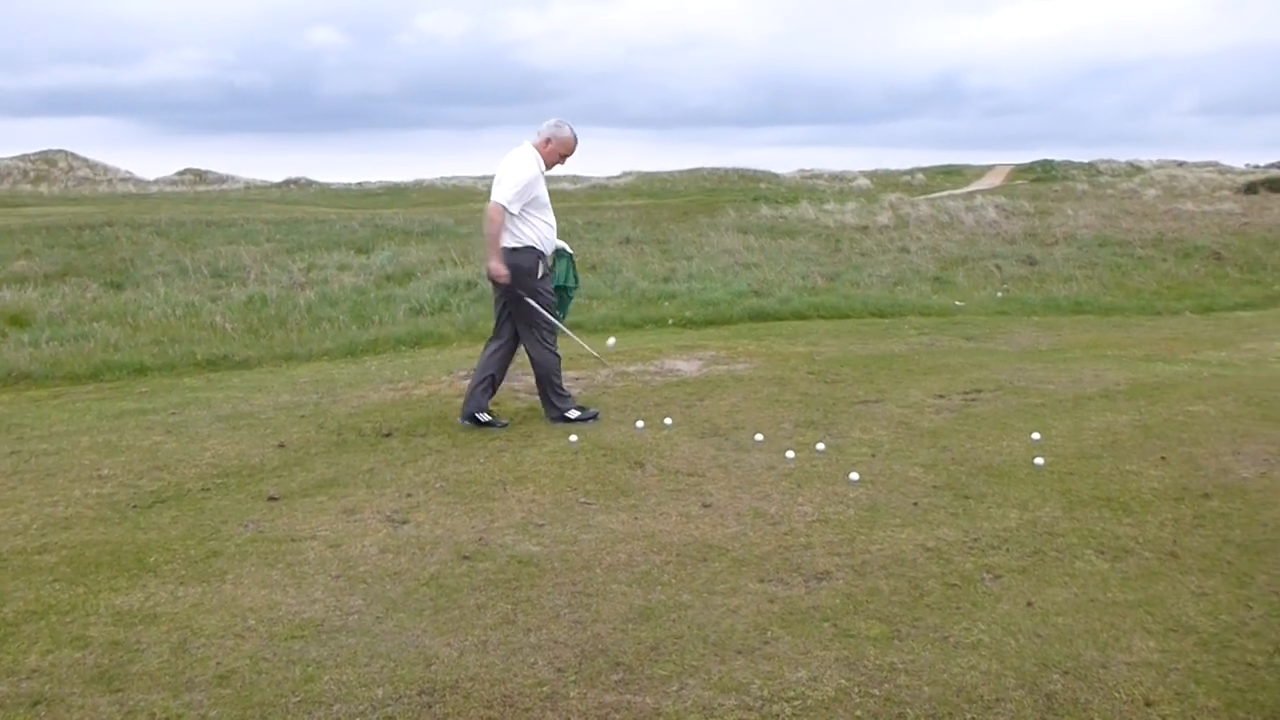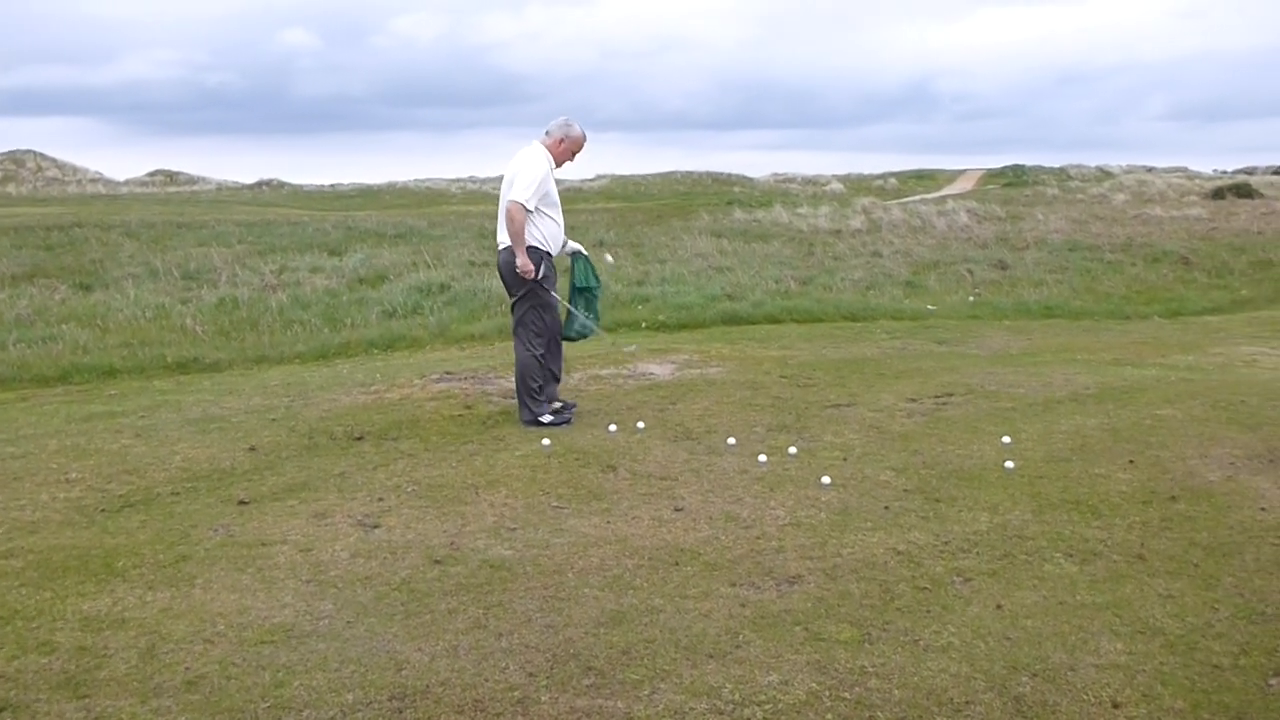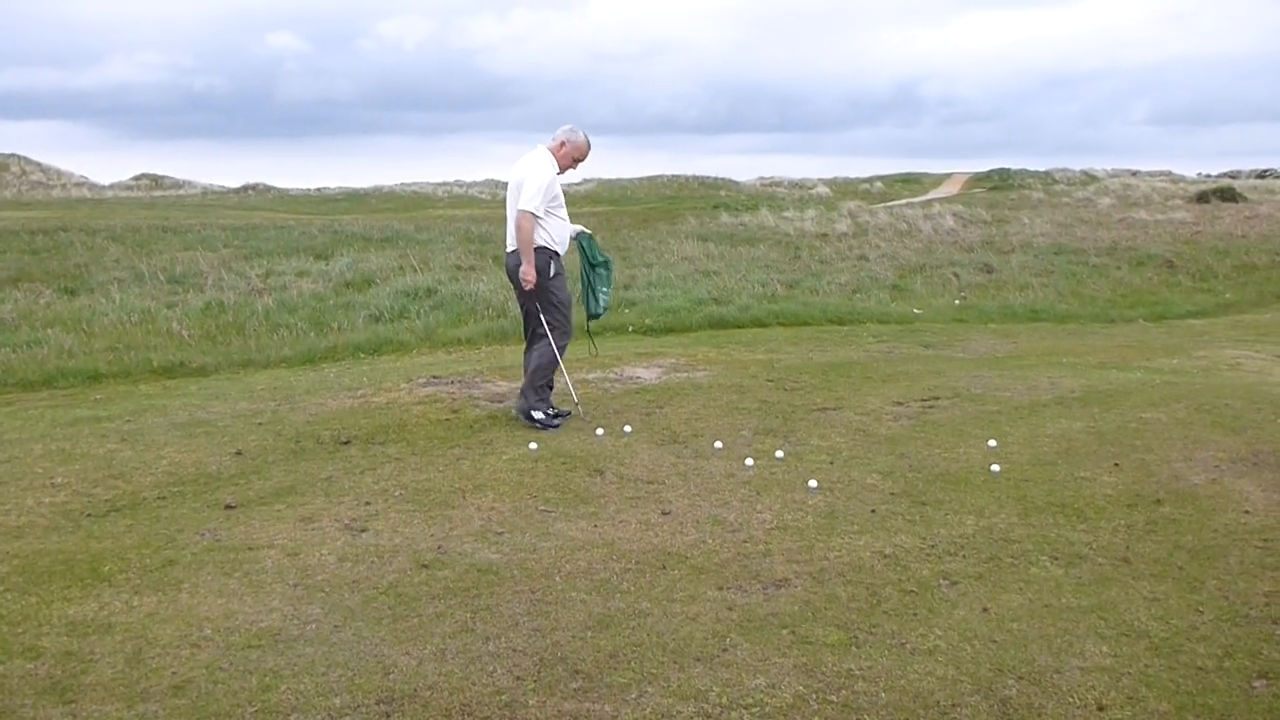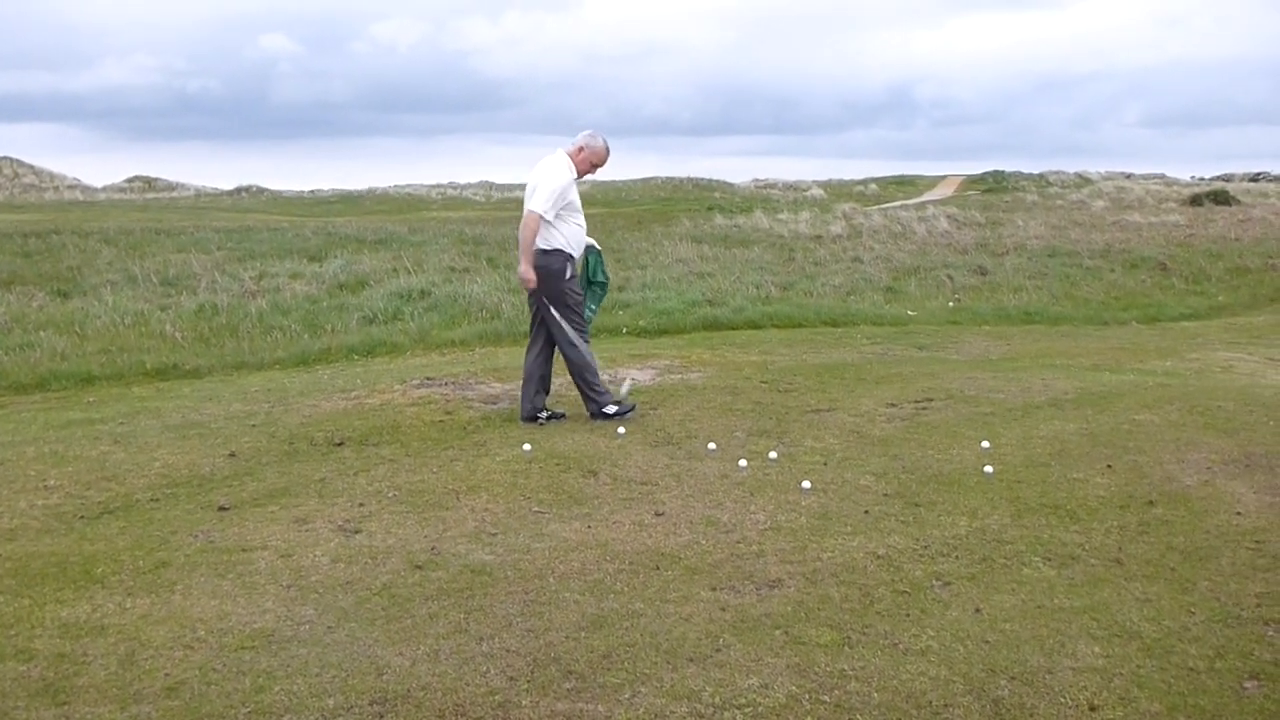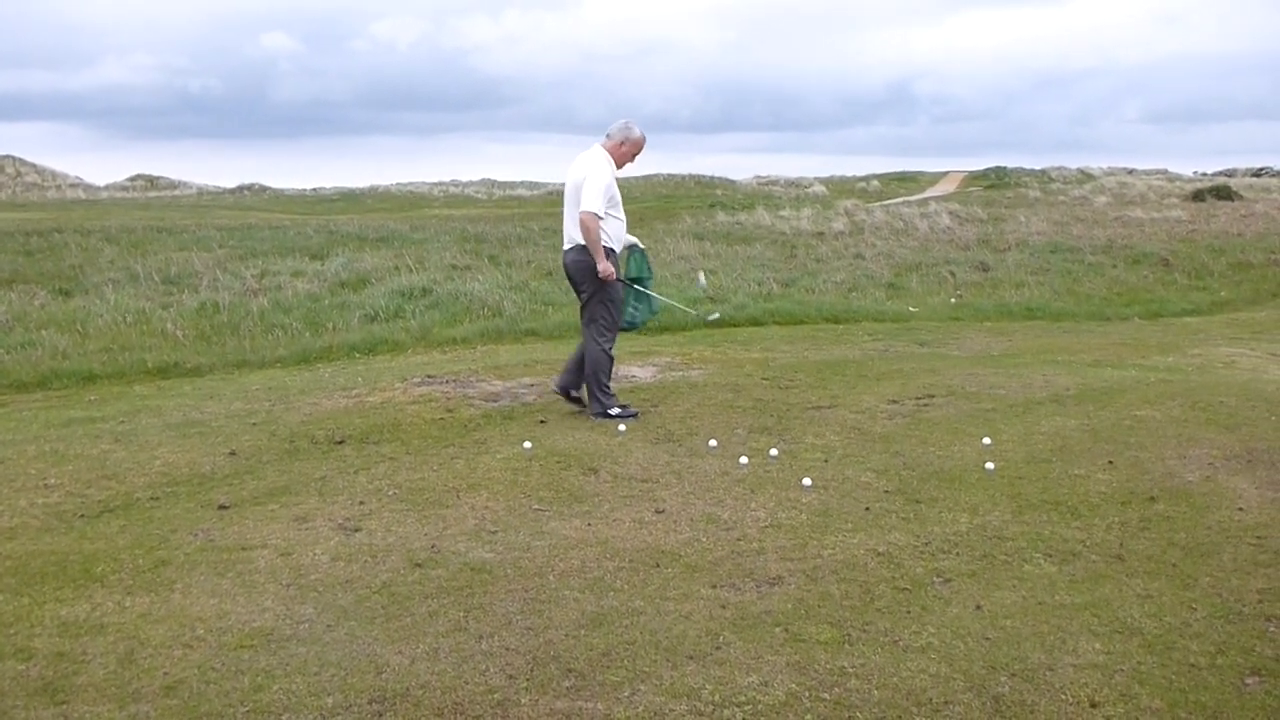
dt=0.5s
person 1, frame 1
left shoulder: (524, 162)
right shoulder: (526, 168)
right elbow: (495, 210)
left wrist: (552, 240)
right wrist: (494, 258)
left hip: (512, 260)
right hip: (524, 261)
left knee: (505, 337)
right knee: (542, 337)
left ankle: (477, 406)
right ankle: (559, 407)
person 1, frame 2
left shoulder: (534, 161)
right shoulder: (536, 165)
right elbow: (515, 209)
left wrist: (564, 242)
right wrist: (522, 255)
left hip: (531, 258)
right hip: (530, 261)
left knee: (549, 331)
right knee: (533, 337)
left ankle: (548, 398)
right ankle: (534, 410)
person 1, frame 3
left shoulder: (534, 163)
right shoulder: (541, 170)
right elbow: (525, 219)
left wrist: (566, 229)
right wrist: (528, 265)
left hip: (531, 261)
right hip: (538, 262)
left knee: (540, 336)
right knee: (555, 333)
left ankle: (537, 405)
right ankle: (532, 403)
person 1, frame 4
left shoulder: (555, 168)
right shoulder: (559, 175)
right elbow: (531, 218)
left wrist: (579, 239)
right wrist: (525, 263)
left hip: (544, 263)
right hip: (553, 264)
left knee: (543, 338)
right knee: (573, 337)
left ankle: (533, 407)
right ankle: (599, 402)
person 1, frame 5
left shoulder: (590, 161)
right shoulder: (599, 170)
right elbow: (587, 218)
left wrist: (621, 237)
right wrist: (602, 260)
left hip: (583, 257)
right hip: (594, 263)
left knee: (599, 328)
right knee: (602, 331)
left ankle: (570, 381)
right ankle: (601, 403)
